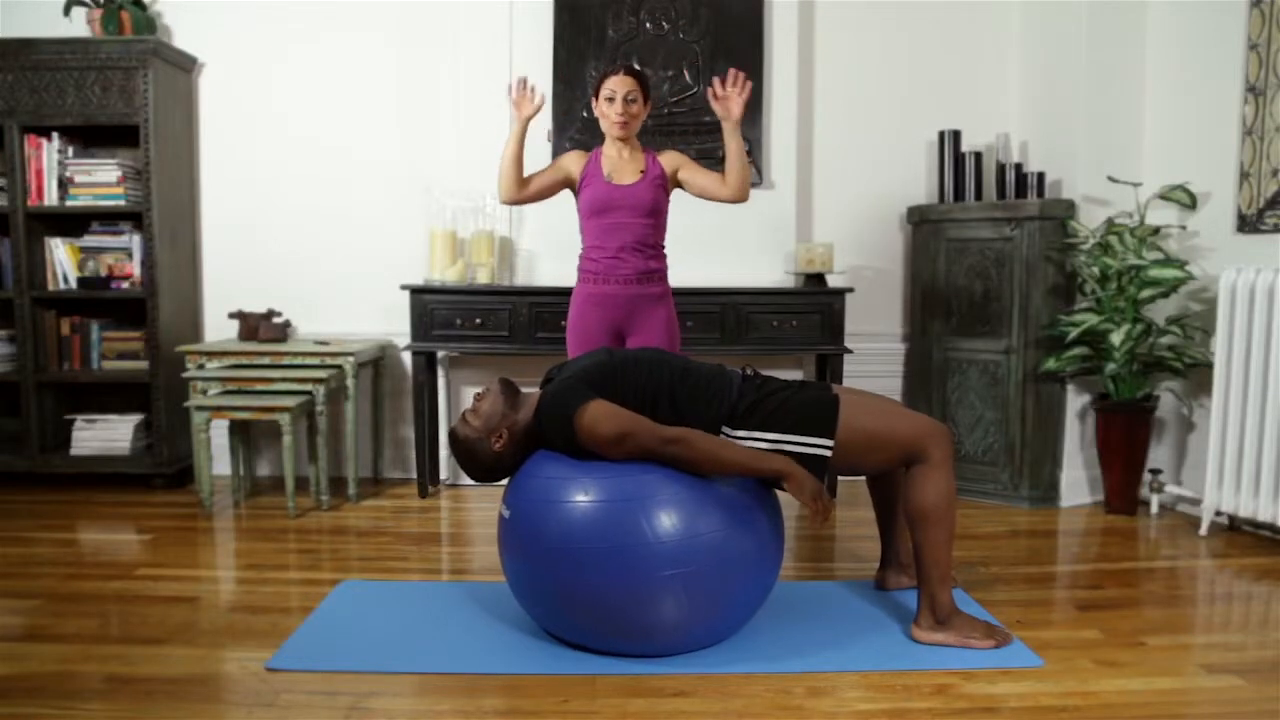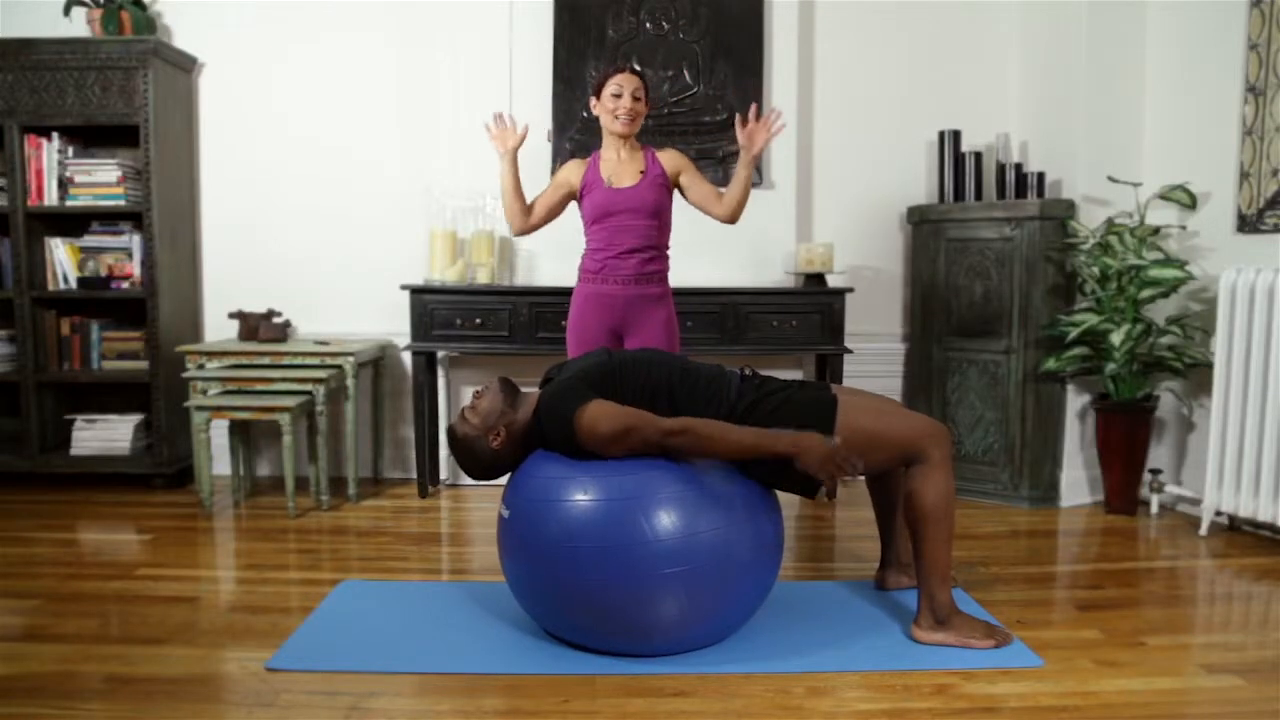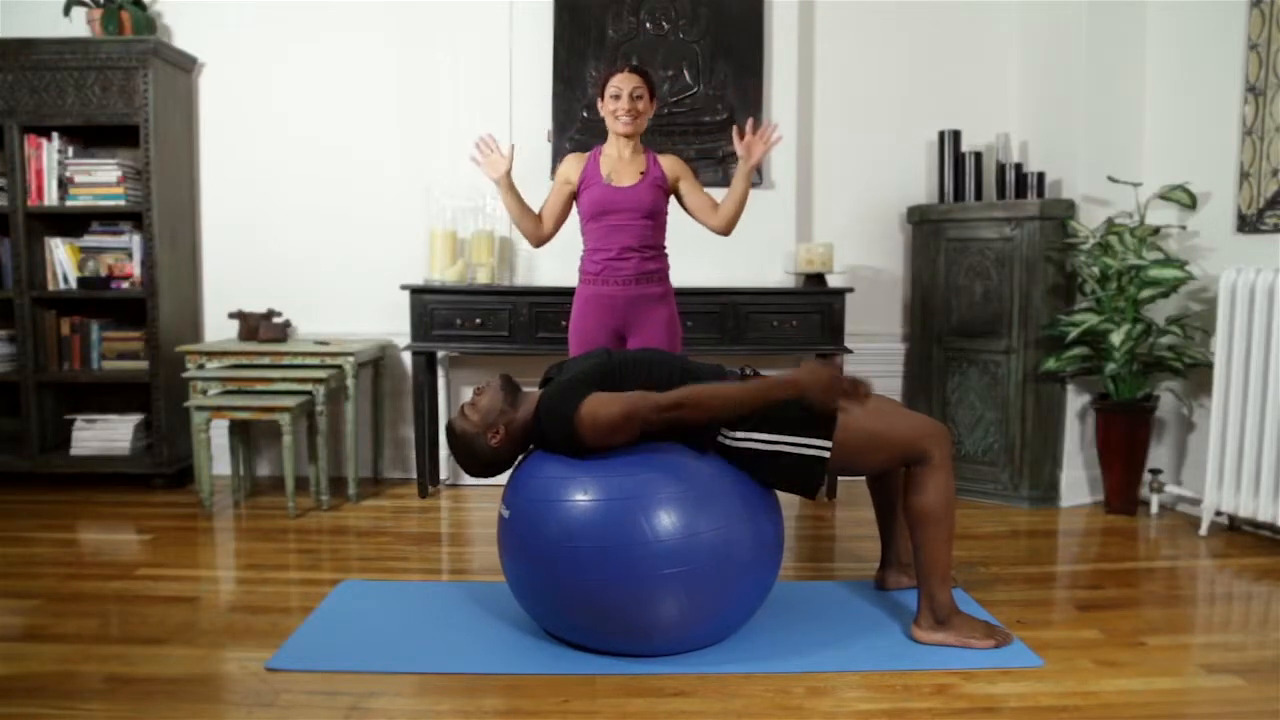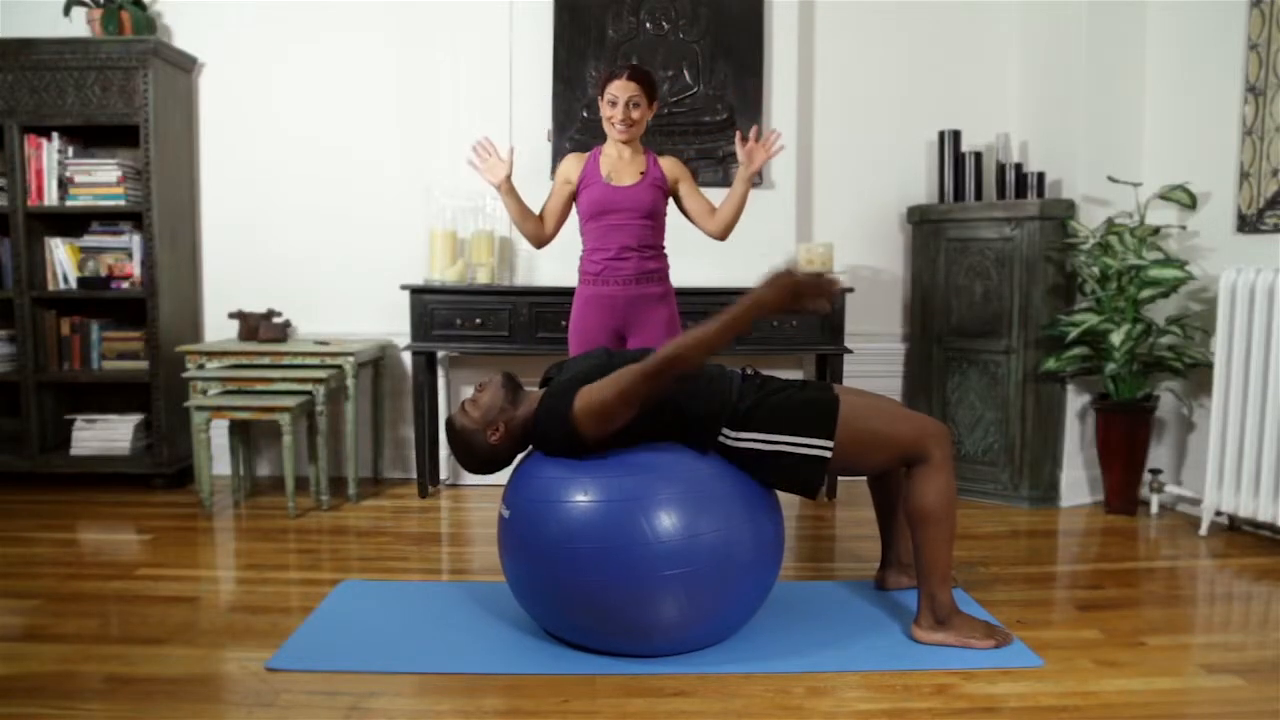
dt=0.2s
person 1, frame 1
left shoulder: (556, 389)
right shoulder: (564, 417)
right elbow: (670, 442)
right wrist: (785, 468)
left hip: (742, 393)
right hip: (746, 419)
left knee: (897, 428)
right knee: (930, 440)
left ankle: (899, 564)
right ankle: (938, 615)
person 1, frame 2
left shoulder: (554, 390)
right shoulder: (564, 419)
right elbow: (672, 432)
right wrist: (793, 443)
left hip: (738, 391)
right hip: (750, 414)
left knee: (889, 433)
right knee: (929, 439)
left ankle: (899, 564)
right ankle: (938, 615)
person 1, frame 3
left shoulder: (554, 390)
right shoulder: (565, 419)
right elbow: (673, 407)
right wrist: (789, 385)
left hip: (740, 404)
right hip: (741, 425)
left knee: (898, 430)
right knee: (929, 440)
left ankle: (898, 564)
right ankle: (939, 615)
person 1, frame 4
left shoulder: (554, 389)
right shoulder: (564, 421)
left elbow: (641, 377)
right elbow: (659, 371)
right wrist: (759, 304)
left hip: (741, 398)
right hip: (742, 423)
left knee: (899, 425)
right knee: (930, 440)
left ankle: (898, 563)
right ankle: (938, 616)
person 2, frame 1
left shoulder: (666, 163)
right shoulder: (578, 164)
left elbow: (735, 192)
right elbow: (511, 194)
left wrist: (730, 123)
right wrist: (521, 122)
left hip: (652, 303)
right hip: (593, 303)
person 2, frame 2
left shoulder: (668, 163)
right shoulder: (577, 171)
left elbow: (727, 211)
right elbow: (521, 222)
left wrist: (746, 157)
right wrist: (509, 159)
left hip: (652, 304)
right hip: (593, 303)
person 2, frame 3
left shoulder: (668, 167)
right shoulder: (576, 166)
left elbow: (720, 222)
right elbow: (538, 233)
left wrist: (744, 168)
right wrist: (504, 182)
left hip: (653, 304)
right hip: (594, 304)
person 2, frame 4
left shoulder: (667, 169)
right shoulder: (576, 166)
left elbow: (717, 226)
right elbow: (539, 234)
left wrist: (745, 174)
right wrist: (505, 187)
left hip: (654, 304)
right hip: (594, 304)
